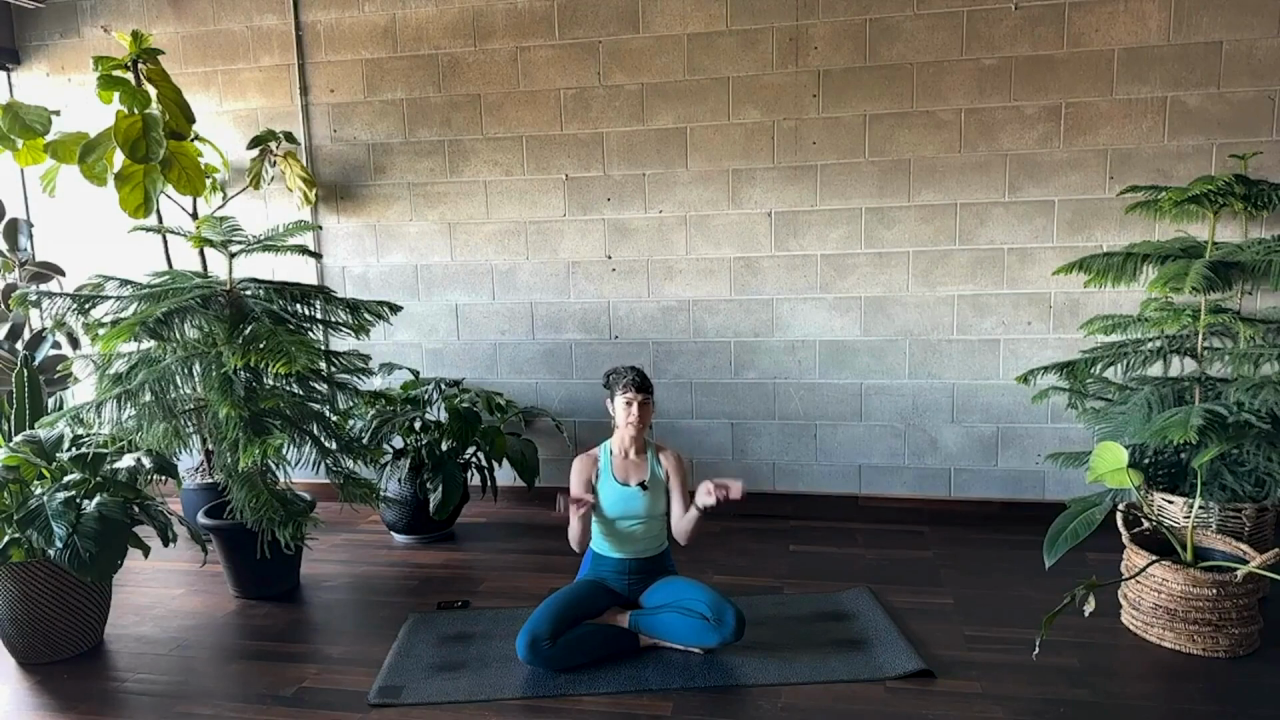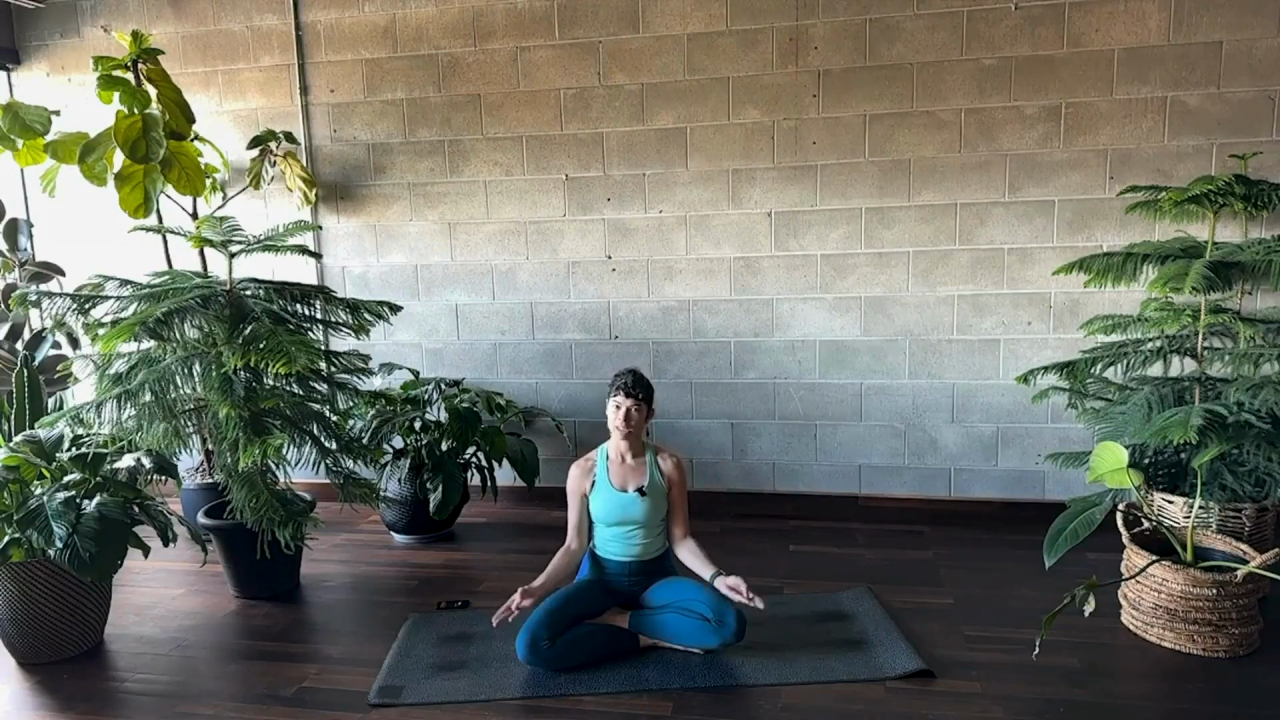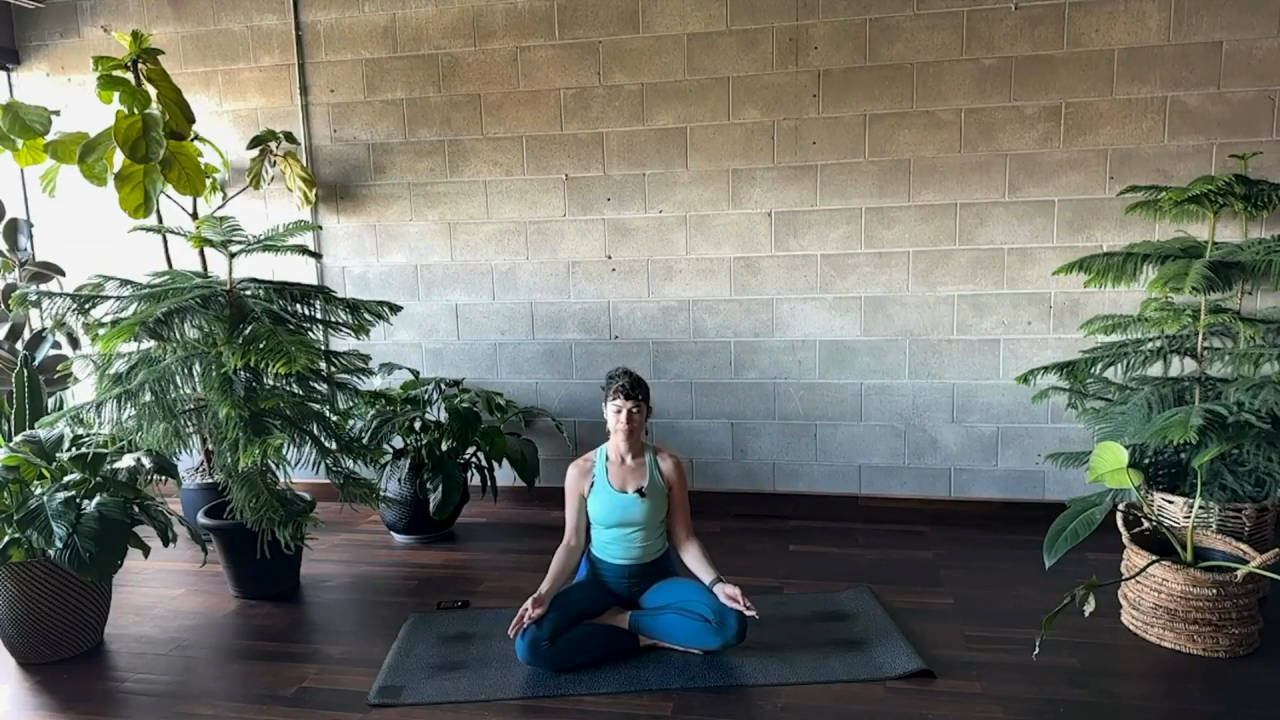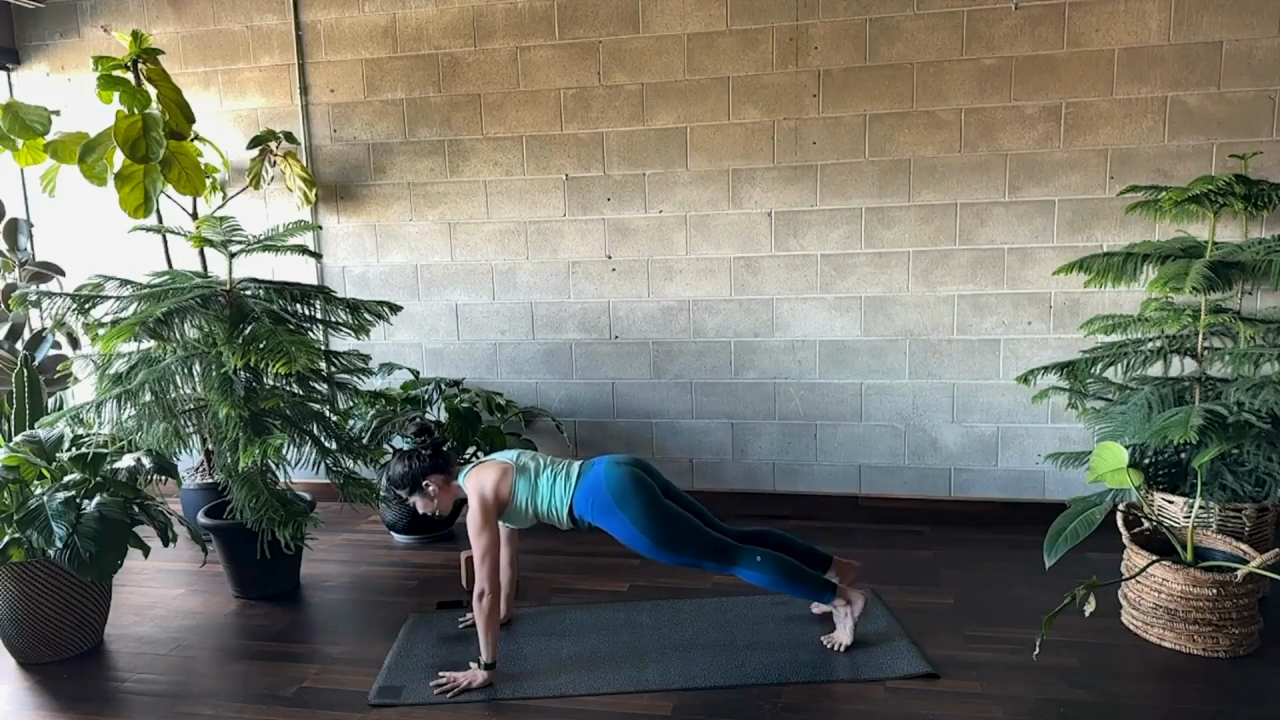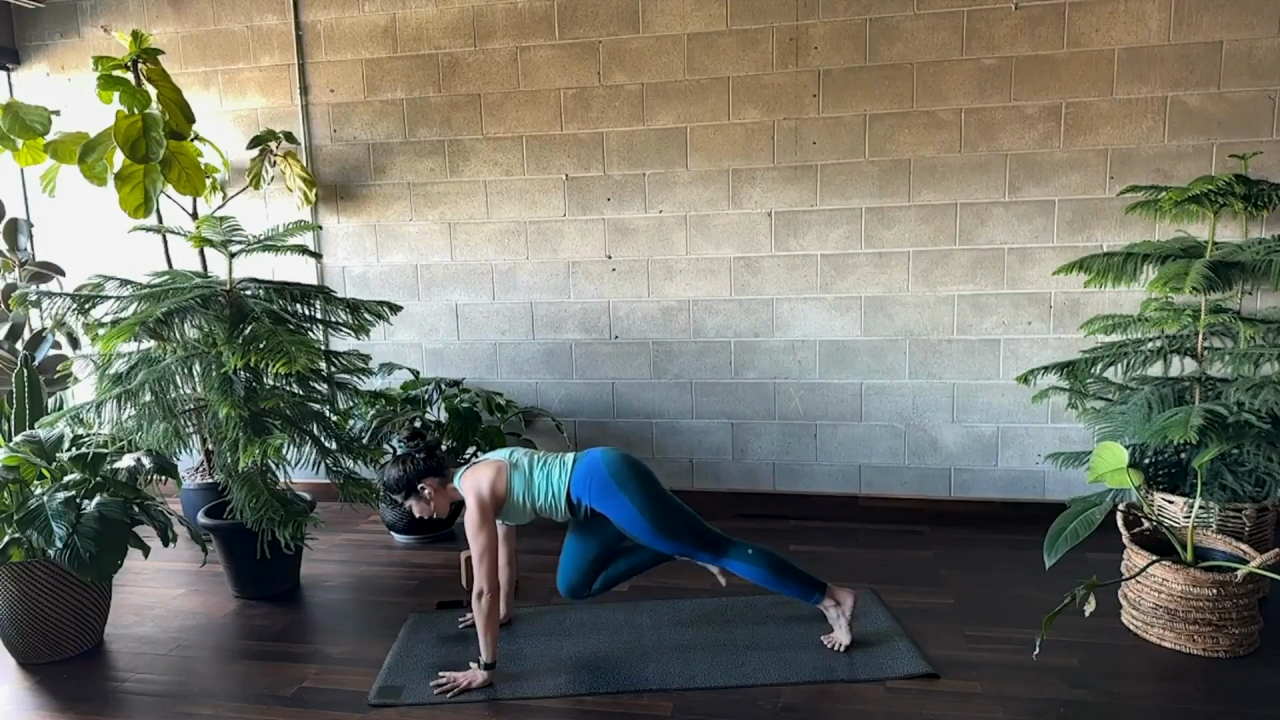
dt=1s
person 1, frame 1
left shoulder: (668, 460)
right shoulder: (587, 463)
left elbow: (682, 535)
right elbow: (578, 543)
left wrist: (699, 504)
right wrist: (579, 516)
left hip: (656, 574)
right hip: (601, 574)
left knee: (729, 623)
right knee: (532, 646)
left ankle: (619, 620)
right ankle: (649, 637)
person 1, frame 2
left shoulder: (668, 465)
right shoulder: (584, 470)
left elbow: (680, 539)
right elbow: (574, 546)
left wrist: (717, 577)
right wrist: (536, 589)
left hip: (656, 577)
right hip: (601, 577)
left knee: (728, 624)
right knee: (532, 647)
left ankle: (620, 621)
right ankle: (649, 637)
person 1, frame 3
left shoulder: (667, 466)
right shoulder: (581, 471)
left elbow: (683, 538)
right elbow: (572, 542)
left wrist: (715, 583)
right wrist: (544, 594)
left hip: (656, 577)
right hip: (599, 578)
left knee: (730, 625)
right knee: (531, 645)
left ankle: (619, 621)
right ankle: (649, 637)
person 1, frame 4
left shoulder: (479, 494)
right shoulder: (487, 472)
left elbow: (484, 588)
right elbow: (508, 541)
left wrist: (485, 667)
right wrist: (504, 610)
left hip: (611, 497)
right hip: (618, 474)
left knee: (727, 556)
right knee: (724, 537)
left ankle: (842, 599)
right ankle: (834, 567)
person 1, frame 5
left shoulder: (475, 494)
right shoulder: (482, 474)
left elbow: (484, 588)
right elbow: (506, 545)
left wrist: (484, 668)
right wrist: (502, 611)
left hip: (607, 482)
right hip: (603, 476)
left knee: (719, 549)
right knee: (573, 585)
left ankle: (832, 600)
right ankle: (679, 543)
